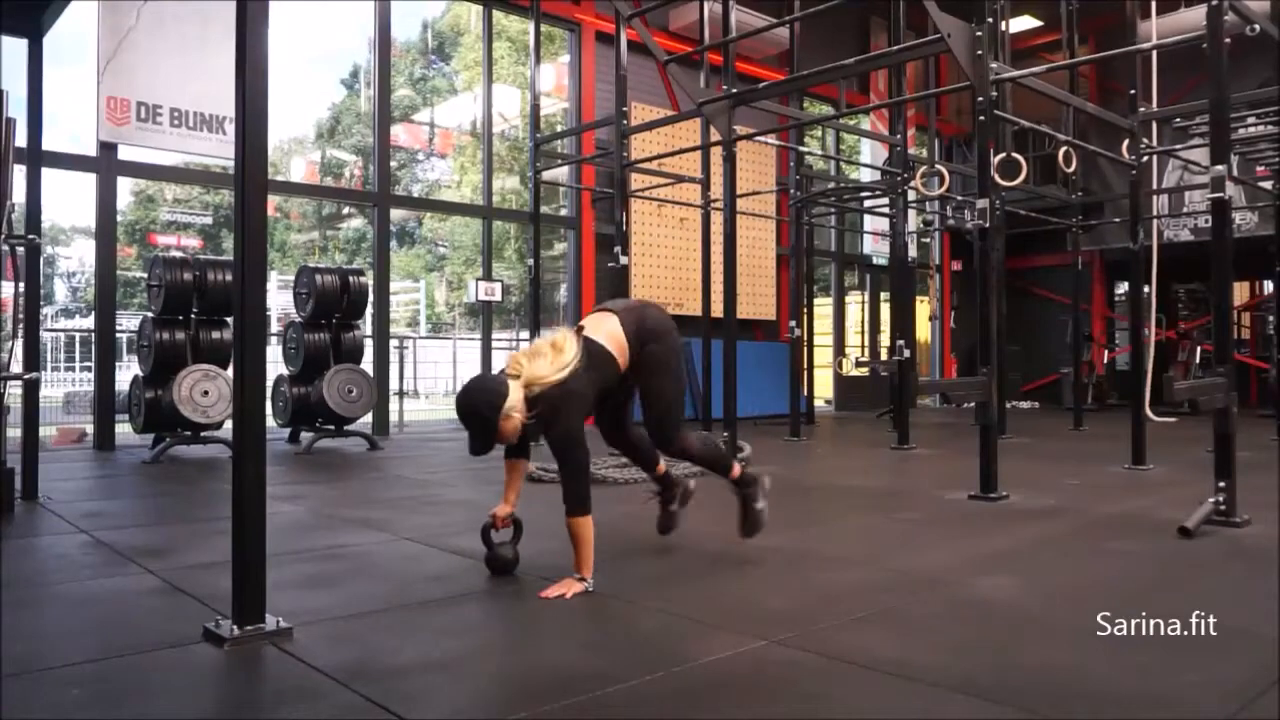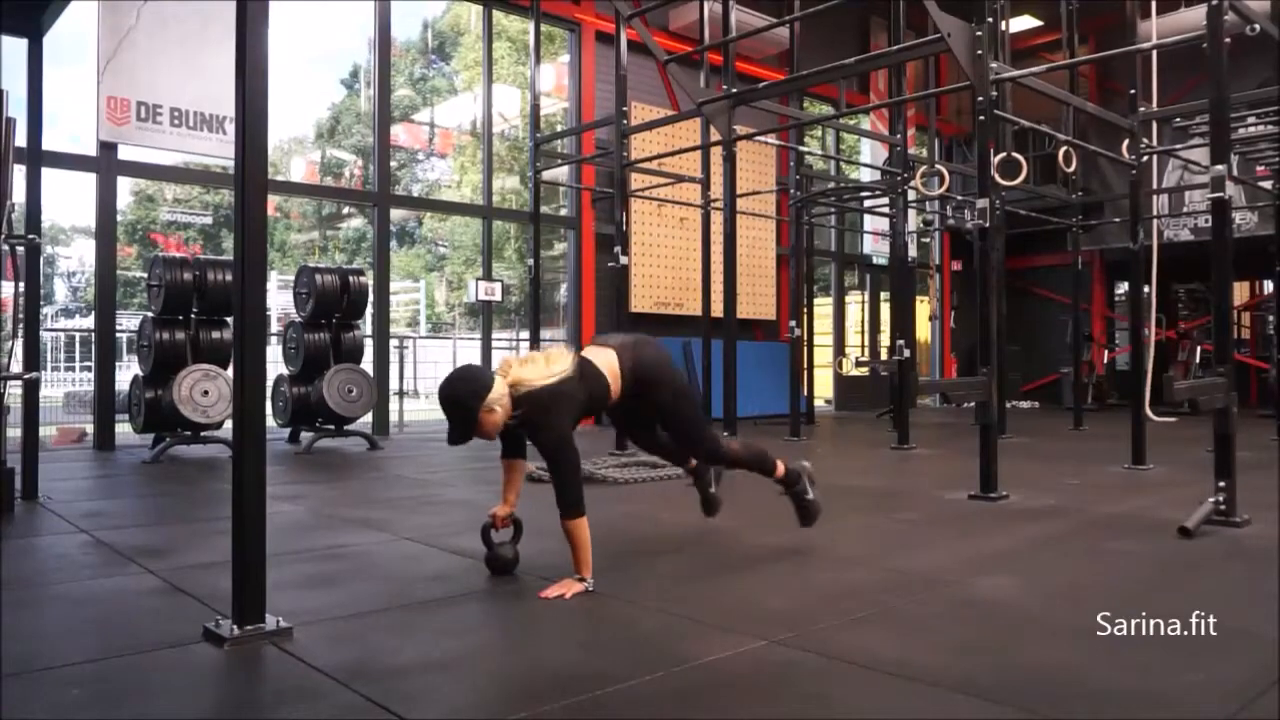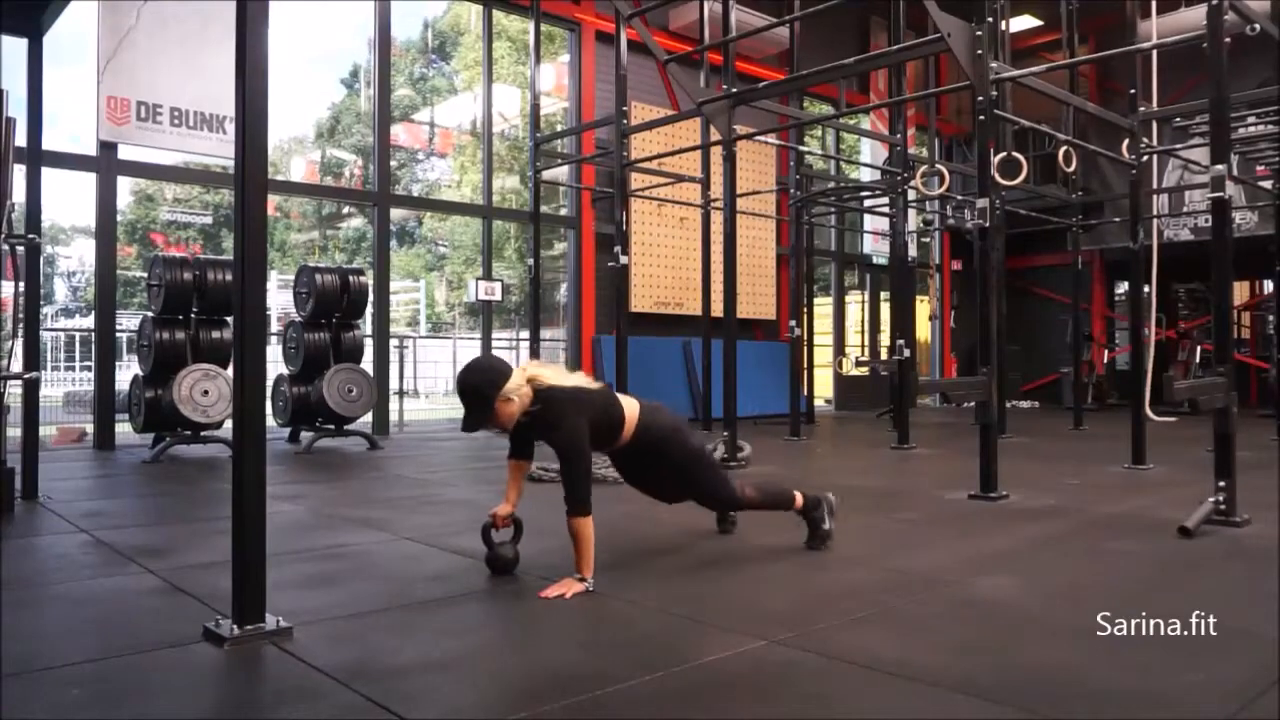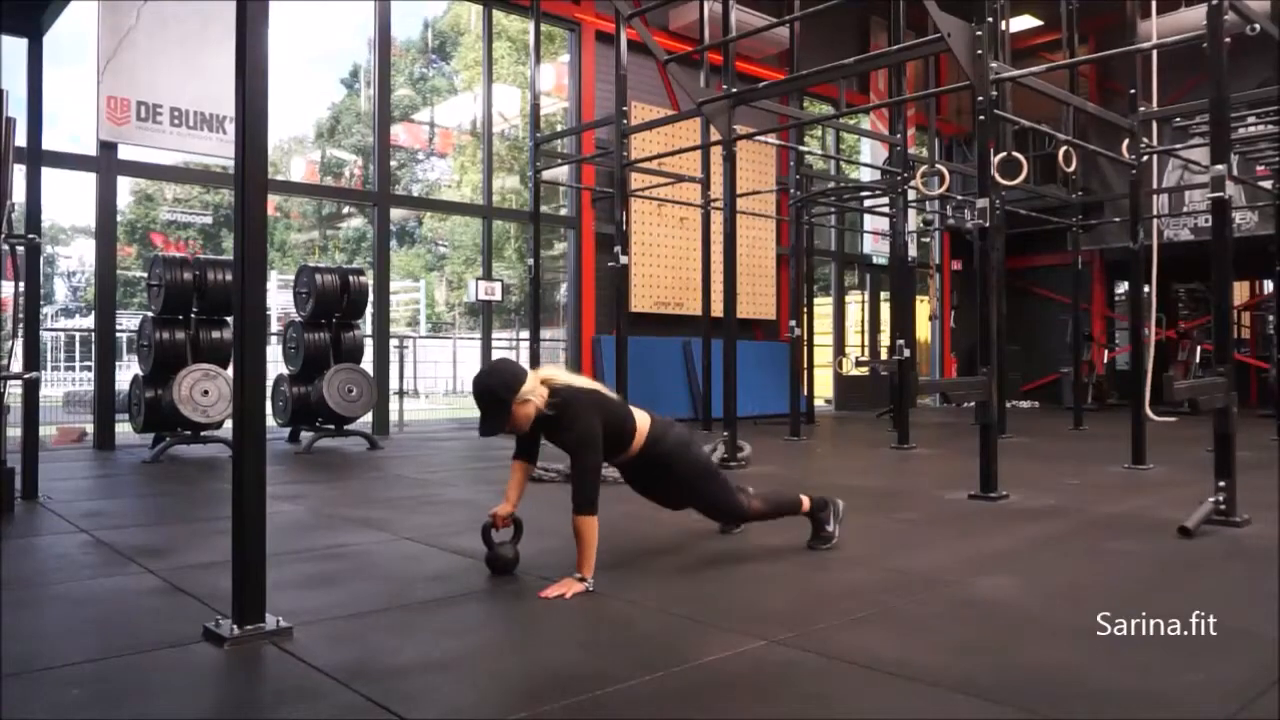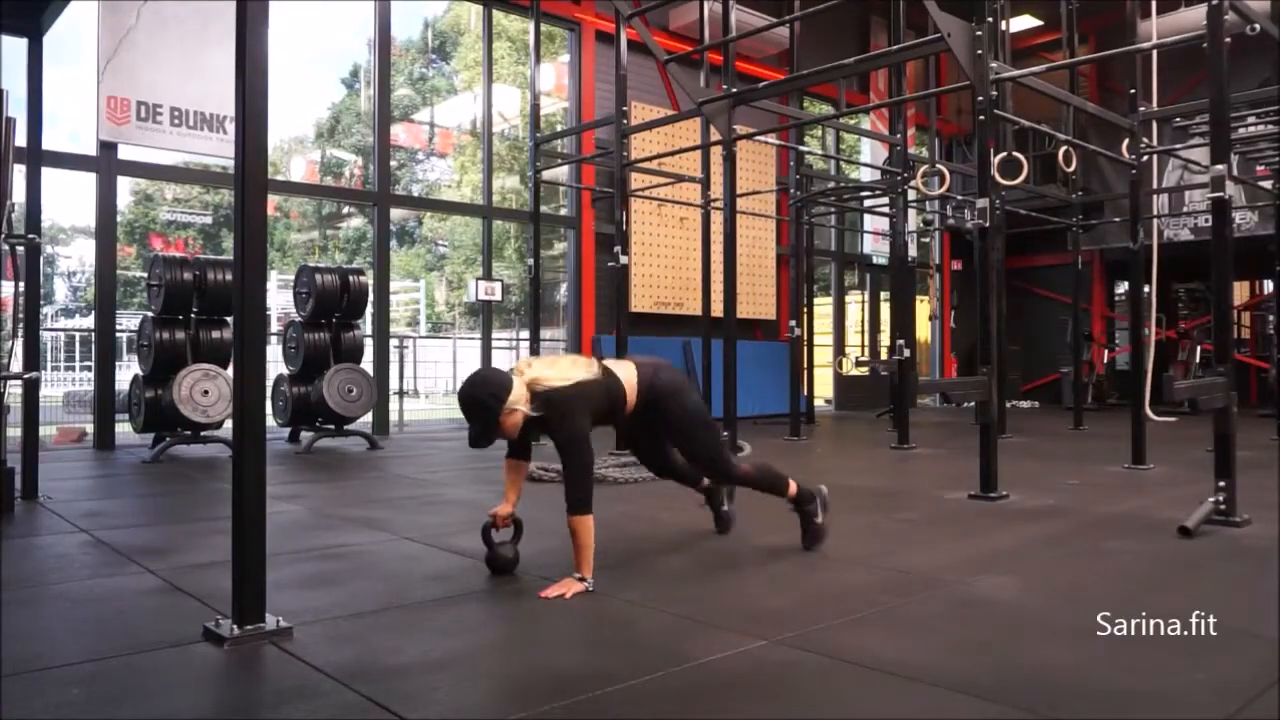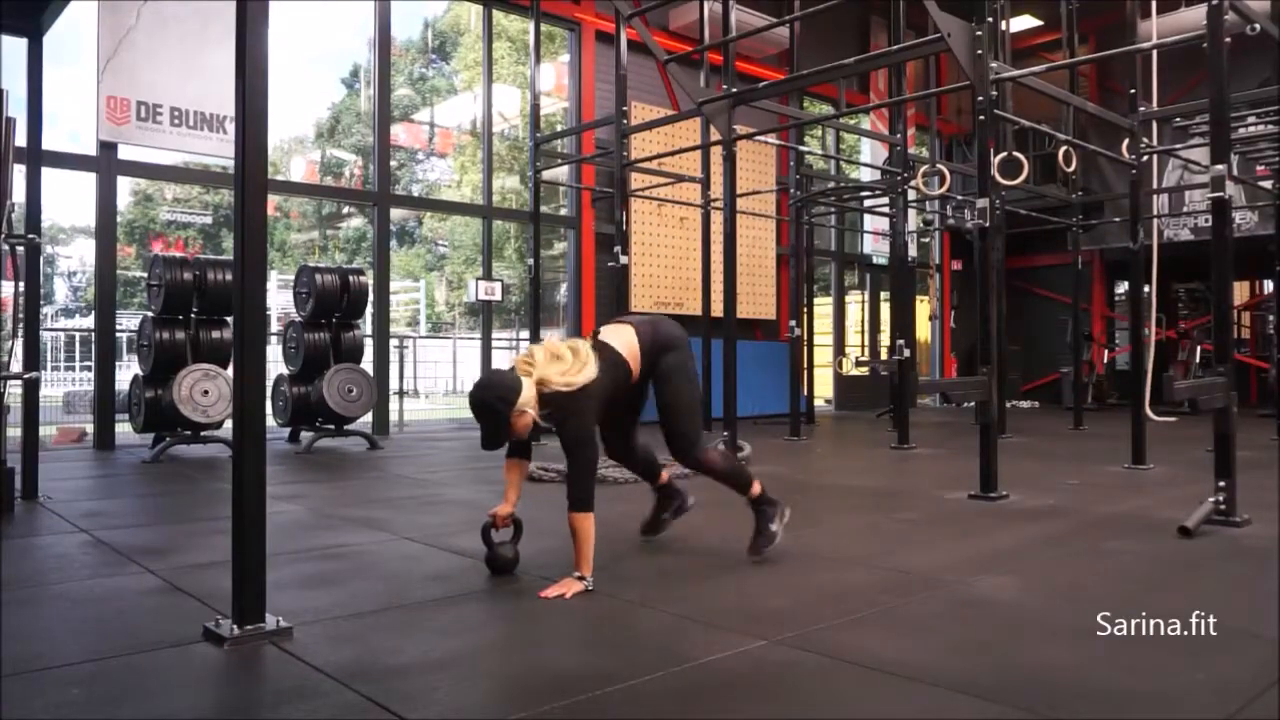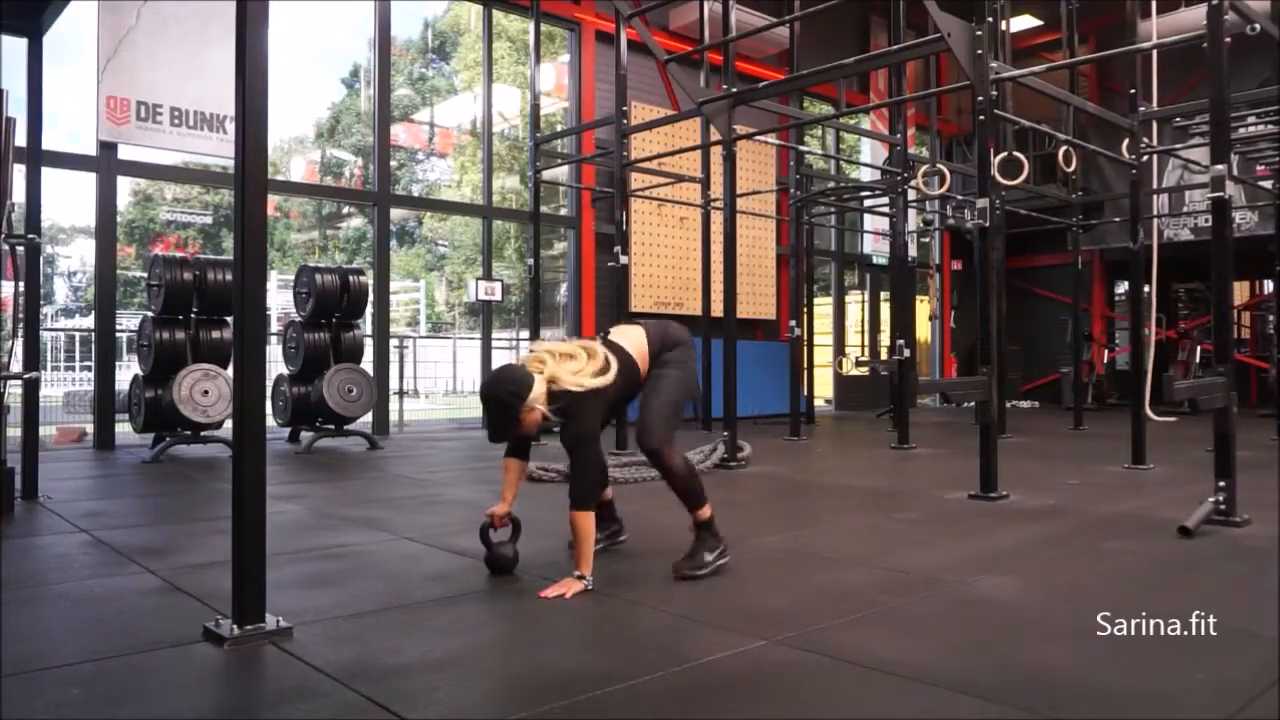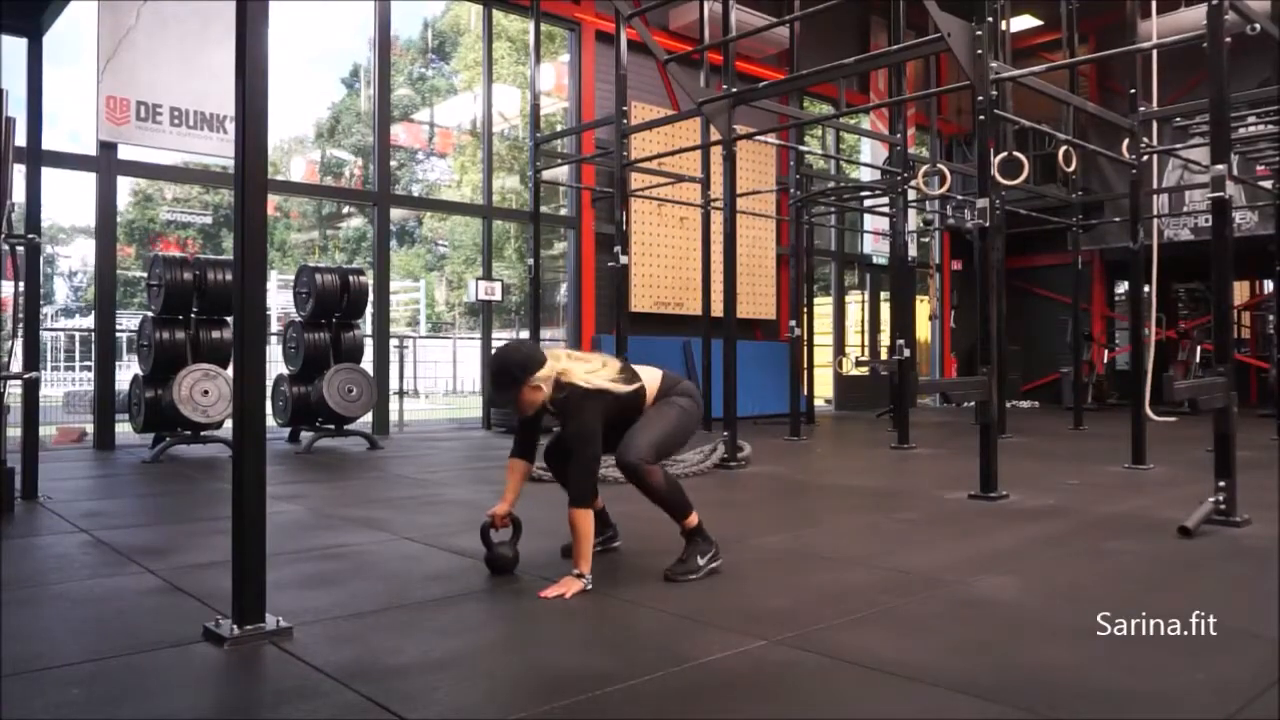
dt=0.1s
person 1, frame 1
left shoulder: (556, 410)
right shoulder: (510, 390)
left elbow: (576, 491)
right elbow: (515, 448)
left wrist: (583, 577)
right wrist: (508, 502)
left hip: (649, 329)
right hip: (614, 324)
left knee: (668, 436)
right knee: (616, 432)
left ankle: (747, 485)
right ankle: (671, 487)
person 1, frame 2
left shoulder: (550, 412)
right shoulder: (505, 392)
left elbow: (570, 495)
right elbow: (513, 448)
left wrist: (583, 577)
right wrist: (508, 503)
left hip: (646, 365)
right hip: (619, 360)
left knee: (704, 445)
right knee: (646, 438)
left ankle: (793, 478)
right ankle: (701, 471)
person 1, frame 3
left shoulder: (560, 412)
right shoulder: (522, 394)
left elbow: (578, 497)
right elbow: (520, 452)
left wrist: (584, 577)
right wrist: (508, 505)
left hip: (654, 435)
right hip: (627, 444)
left knee: (724, 494)
right knee: (674, 489)
left ankle: (815, 506)
right ankle: (726, 492)
person 1, frame 4
left shoulder: (575, 412)
right shoulder: (536, 397)
left elbow: (586, 497)
right elbow: (525, 453)
left wrist: (584, 577)
right wrist: (509, 504)
left hip: (663, 447)
left knee: (730, 506)
right knee: (679, 498)
left ankle: (821, 509)
right ankle: (734, 503)
person 1, frame 5
left shoulder: (564, 412)
right shoulder: (520, 394)
left elbow: (578, 492)
right elbow: (517, 452)
left wrist: (582, 577)
right wrist: (508, 504)
left hip: (660, 390)
right hip: (635, 379)
left knee: (721, 466)
right knee: (657, 463)
left ankle: (807, 499)
right ankle: (715, 493)
person 1, frame 6
left shoulder: (568, 404)
right shoulder: (519, 386)
left elbow: (581, 488)
right elbow: (518, 447)
left wrist: (582, 575)
right wrist: (509, 502)
left hip: (661, 342)
right hip: (627, 339)
left knee: (686, 450)
right knee: (618, 444)
left ankle: (767, 507)
right ankle: (670, 495)
person 1, frame 7
left shoulder: (576, 404)
right shoulder: (530, 382)
left elbow: (583, 484)
right elbow: (518, 446)
left wrist: (581, 574)
right wrist: (505, 503)
left hip: (668, 348)
left knee: (653, 444)
right knee: (578, 444)
left ankle: (710, 540)
right ankle: (609, 524)
person 1, frame 8
left shoulder: (580, 399)
right shoulder: (535, 386)
left elbow: (580, 484)
right elbow: (523, 450)
right wrist: (506, 503)
left hip: (676, 398)
left knee: (634, 458)
right knee: (559, 455)
left ankle: (702, 544)
right ankle: (604, 528)
